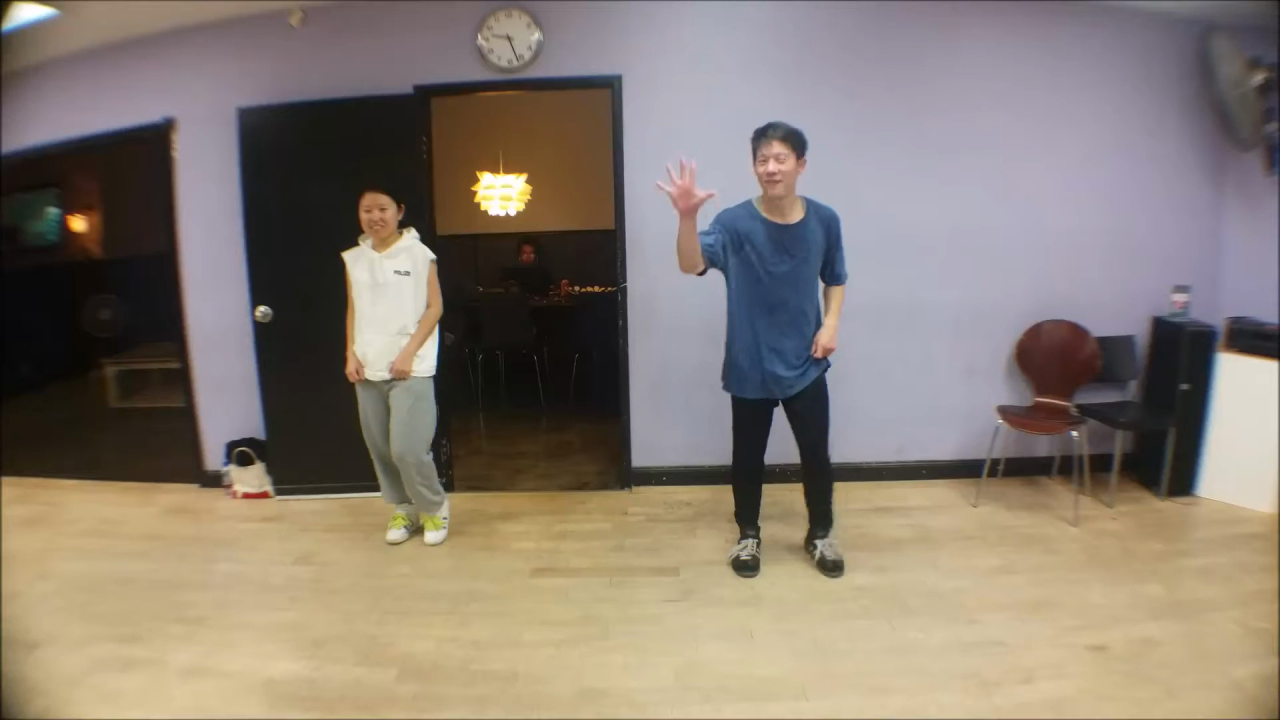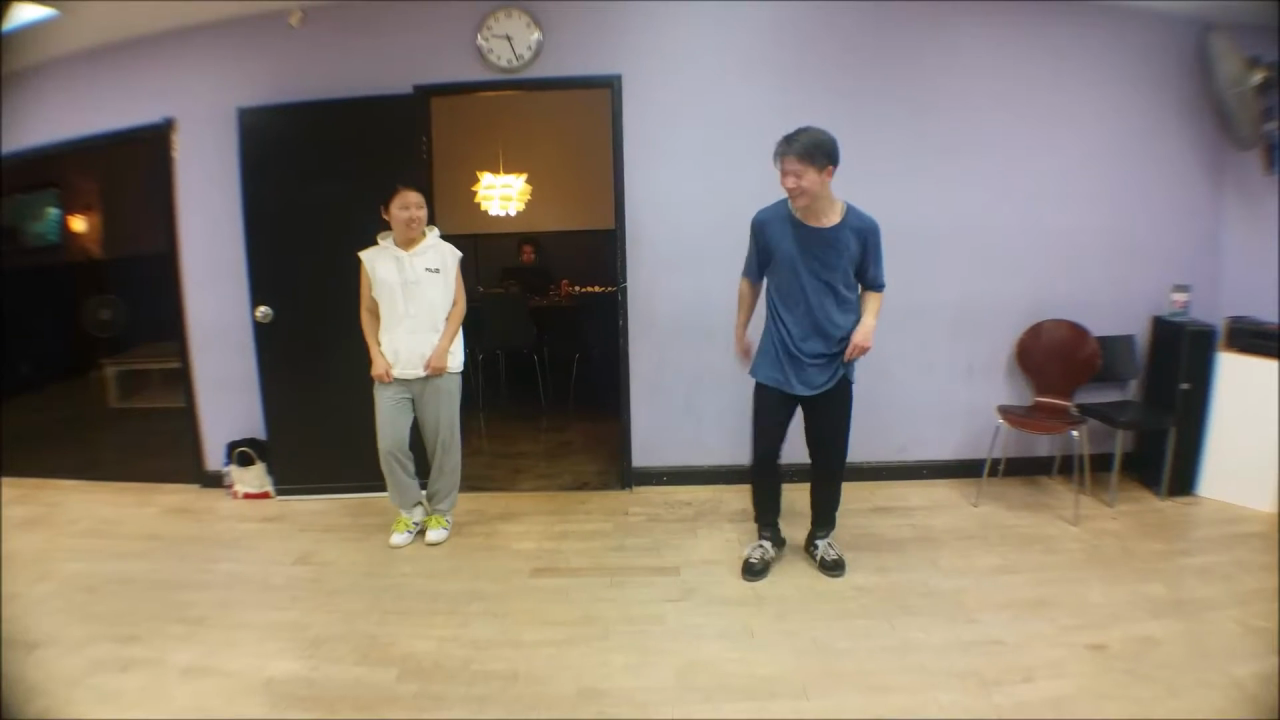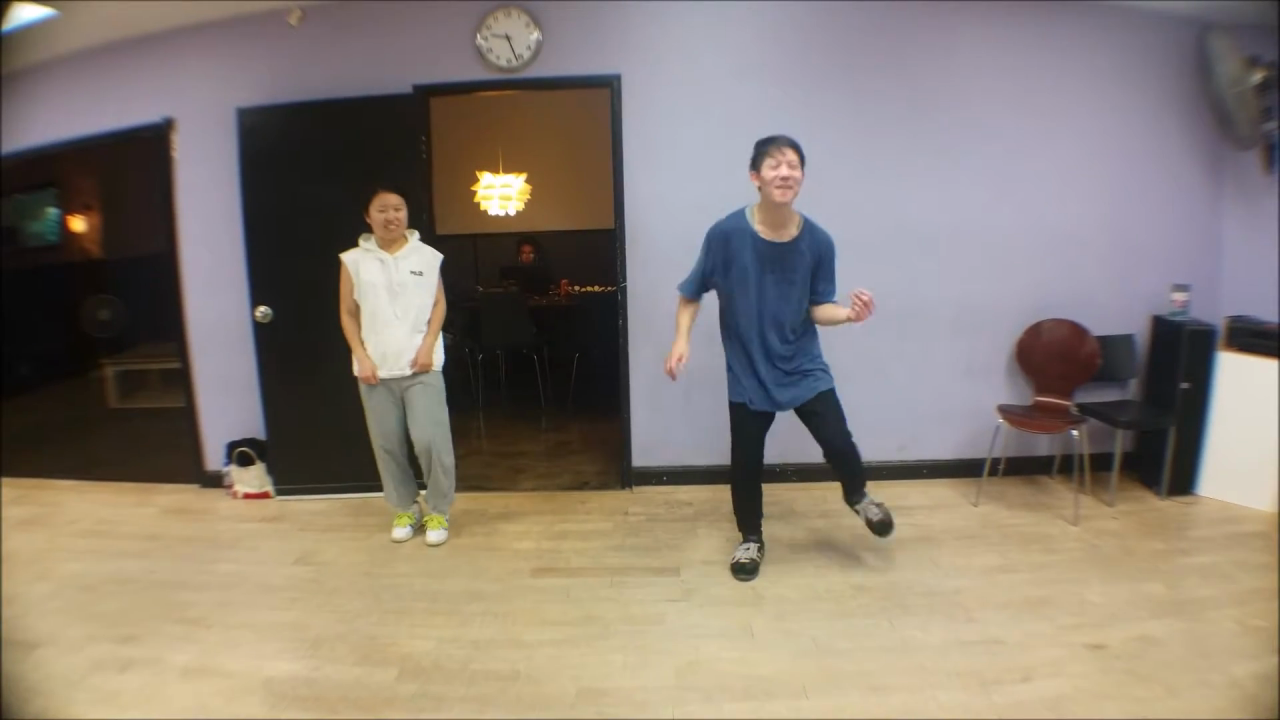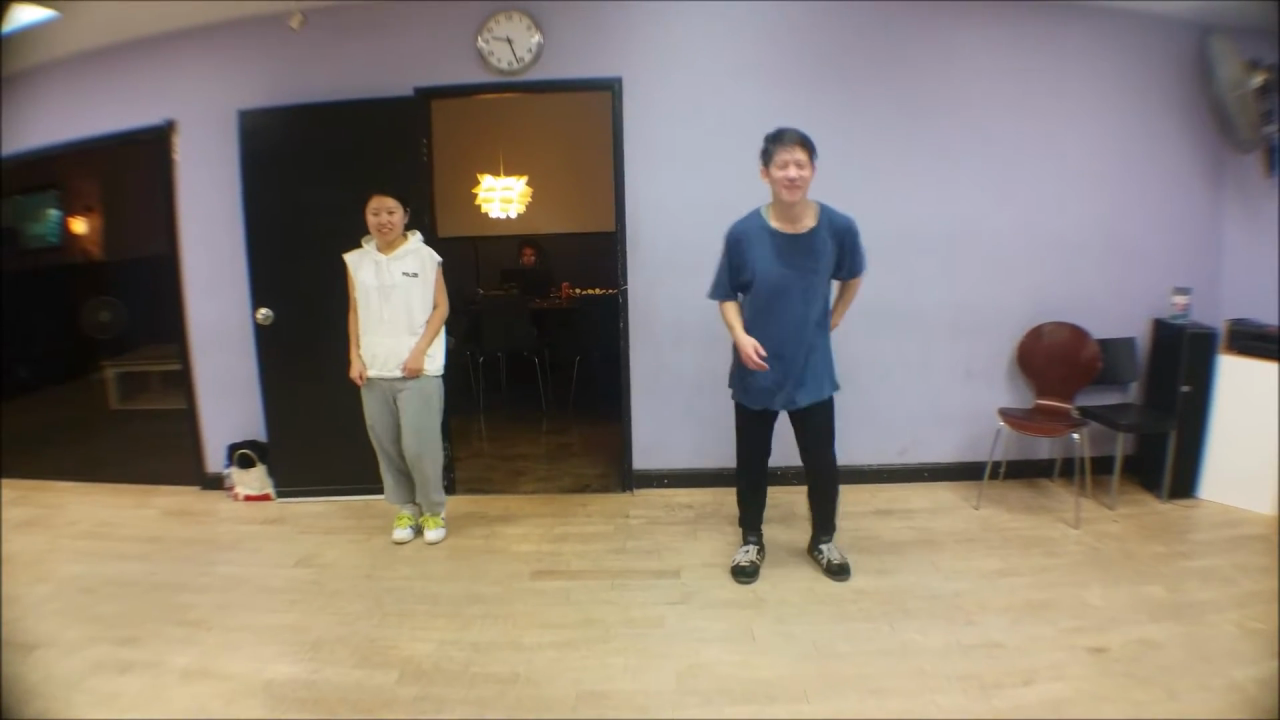
dt=0.7s
person 1, frame 1
left shoulder: (824, 221)
right shoulder: (735, 222)
left elbow: (835, 279)
right elbow: (692, 265)
left wrist: (830, 324)
right wrist: (687, 216)
left hip: (805, 363)
right hip: (750, 366)
left knee: (815, 455)
right knee: (748, 456)
left ankle: (820, 535)
right ankle: (748, 534)
person 1, frame 2
left shoulder: (860, 228)
right shoulder: (767, 222)
left elbow: (871, 287)
right elbow: (751, 277)
left wrist: (866, 325)
right wrist: (740, 330)
left hip: (834, 365)
right hip: (777, 363)
left knee: (829, 454)
right knee: (765, 451)
left ankle: (820, 536)
right ankle: (768, 536)
person 1, frame 3
left shoulder: (818, 241)
right shoulder: (725, 233)
left elbow: (818, 307)
right elbow: (691, 292)
left wrist: (849, 311)
right wrist: (680, 340)
left hip: (803, 367)
right hip: (748, 373)
left knee: (839, 445)
right knee: (746, 462)
left ankle: (859, 497)
right ankle: (751, 538)
person 1, frame 4
left shoulder: (839, 228)
right shoulder: (743, 233)
left elbow: (853, 277)
right elbow: (726, 296)
right wrist: (741, 336)
left hip: (812, 370)
right hip: (757, 370)
left knee: (821, 461)
right knee: (753, 461)
left ankle: (824, 539)
right ankle: (751, 540)
person 2, frame 1
left shoulder: (419, 254)
right shoulder: (354, 259)
left elbow: (434, 307)
right elbow: (353, 311)
left wrist: (409, 353)
right wrist: (350, 354)
left hip: (410, 368)
right hip: (368, 369)
left knee: (406, 447)
right knee: (380, 447)
left ankle: (434, 508)
right ankle: (404, 509)
person 2, frame 2
left shoulder: (445, 253)
right shoulder: (373, 259)
left elbow: (459, 304)
right elbow: (368, 311)
left wrist: (442, 348)
right wrist: (376, 355)
left hip: (439, 367)
right hip: (393, 369)
left knee: (443, 443)
right knee: (389, 444)
left ankle: (440, 511)
right ankle: (410, 511)
person 2, frame 3
left shoulder: (426, 256)
right shoulder: (353, 261)
left elbow: (439, 305)
right elbow: (348, 314)
left wrist: (428, 347)
right wrist: (362, 358)
left hip: (421, 366)
right hip: (377, 369)
left knee: (431, 441)
right knee: (387, 444)
left ankle: (438, 511)
right ankle: (405, 509)
person 2, frame 4
left shoulder: (425, 257)
right shoulder: (356, 262)
left elbow: (441, 308)
right elbow: (355, 313)
left wrist: (419, 351)
right wrist: (355, 357)
left hip: (419, 369)
right hip: (374, 370)
left knee: (420, 445)
right knee: (387, 445)
left ankle: (433, 511)
right ankle: (406, 509)
